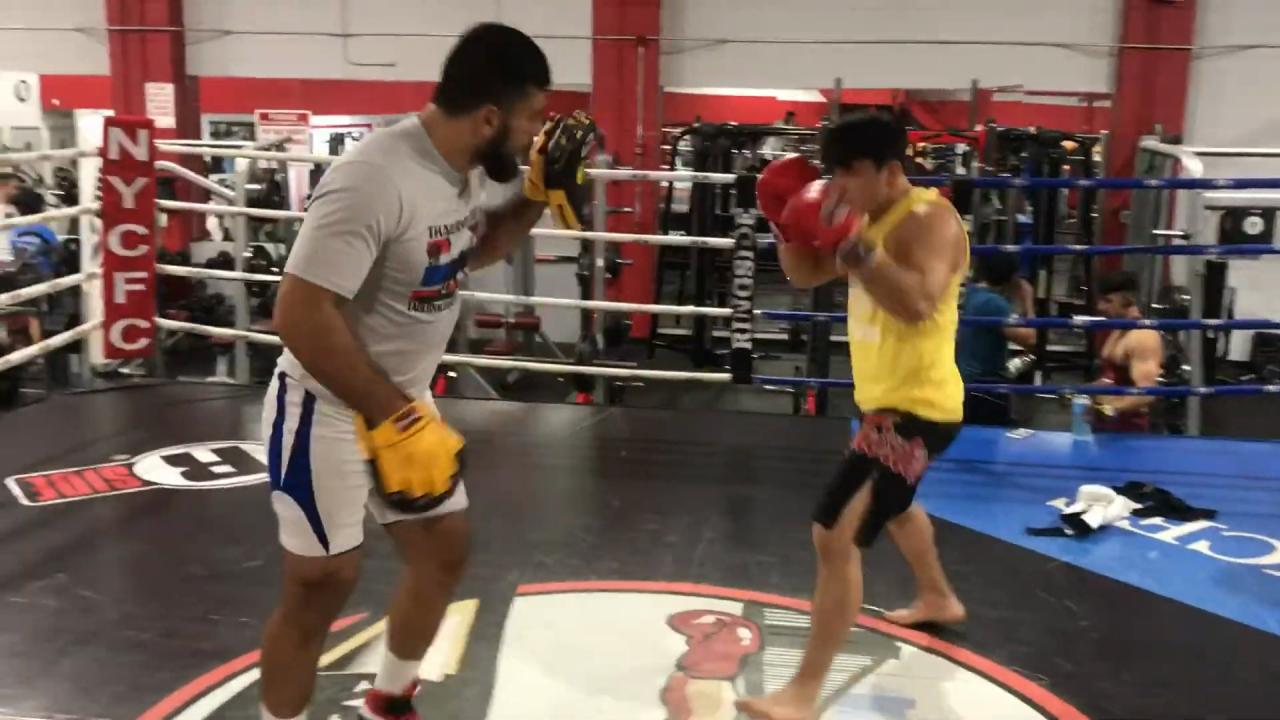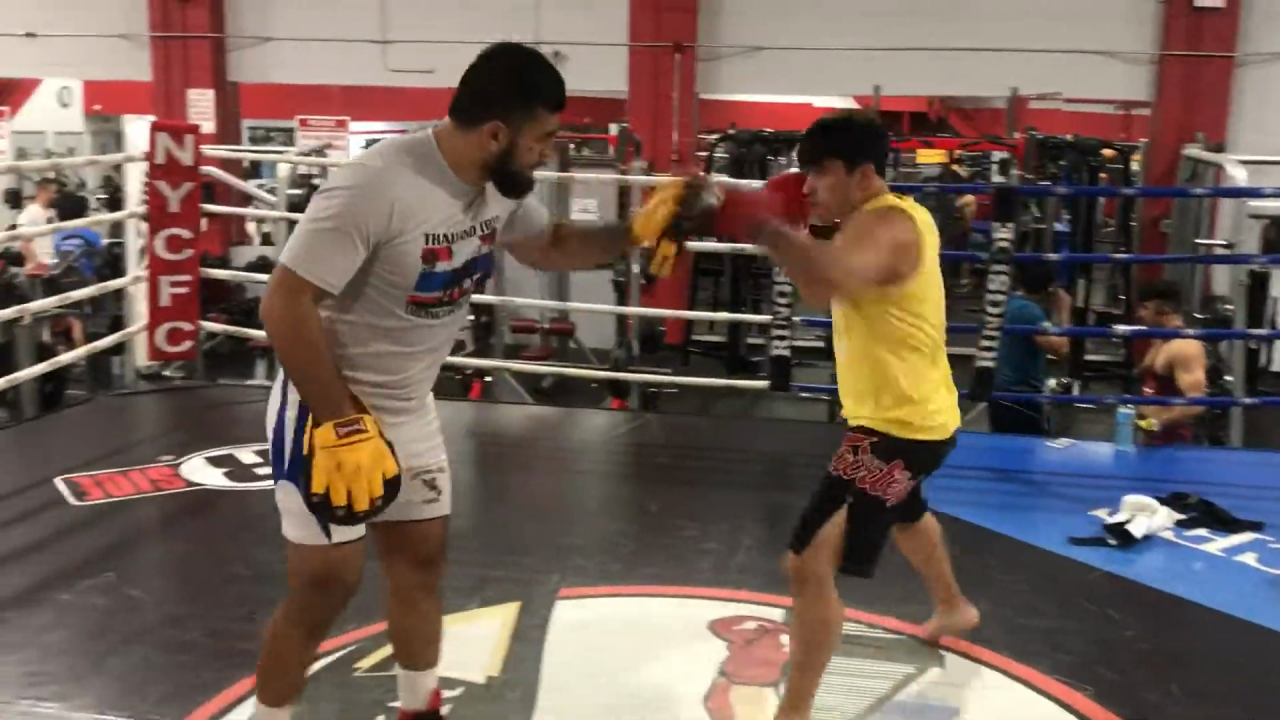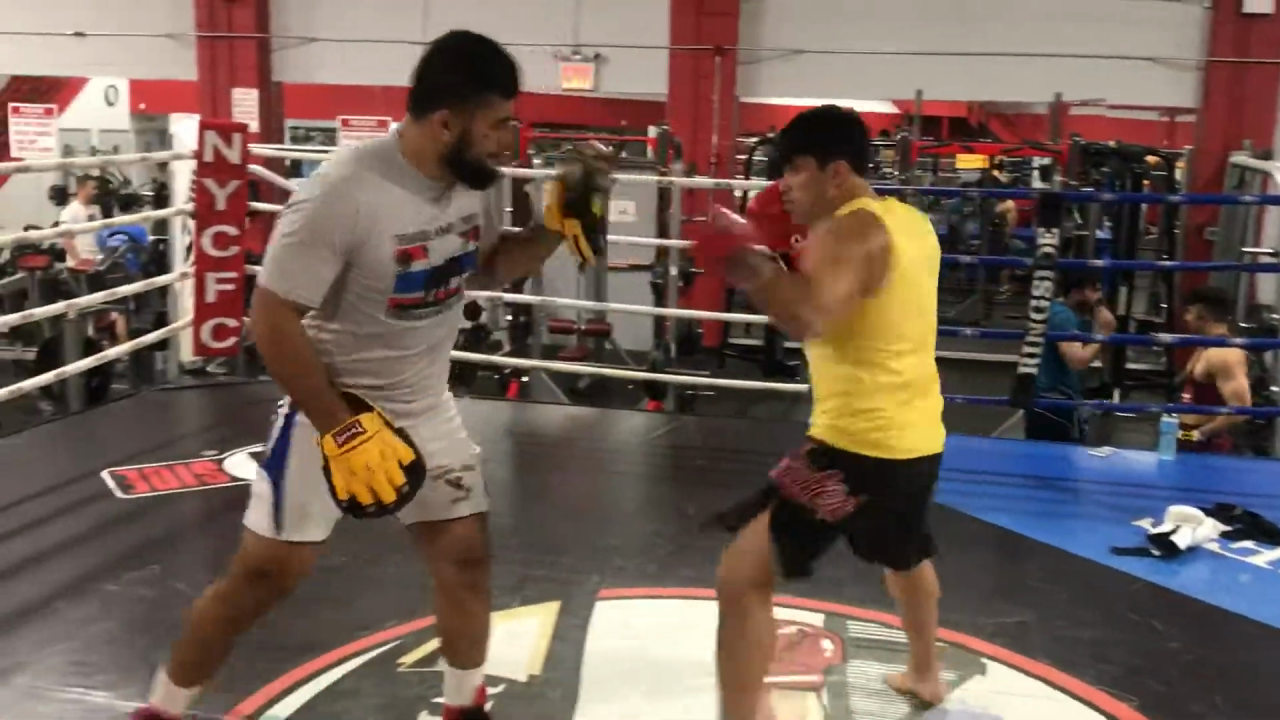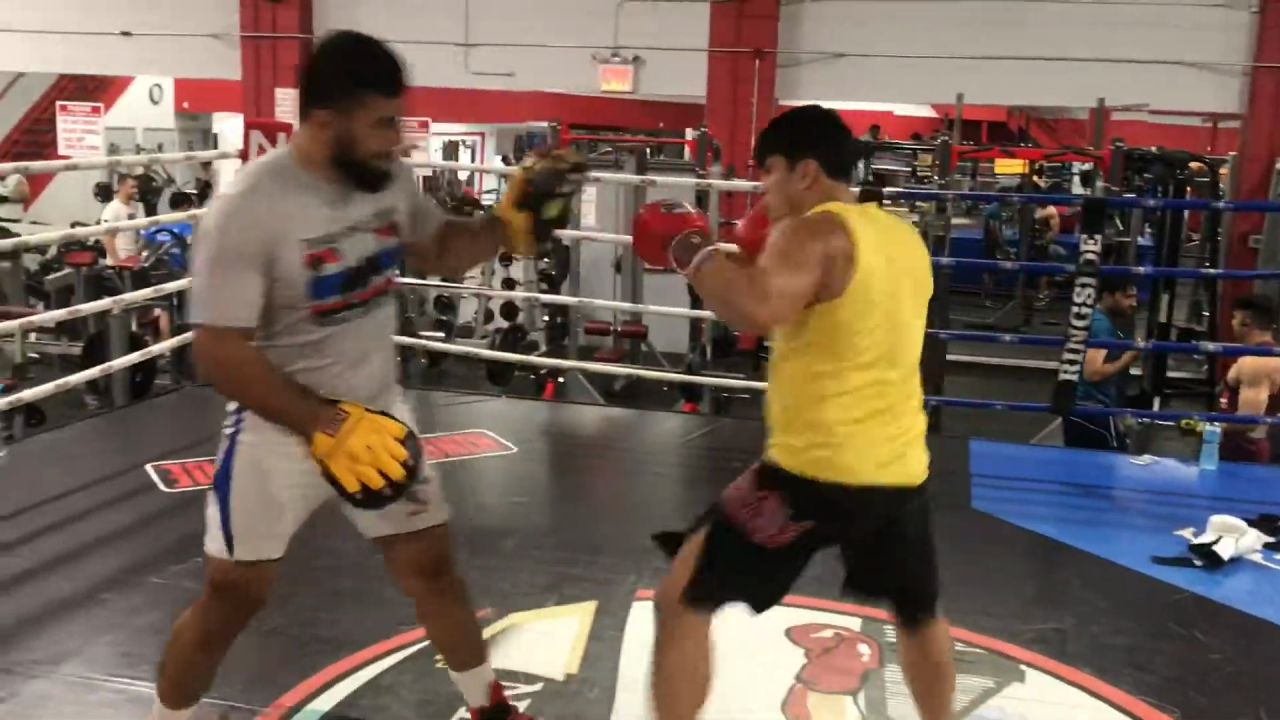
dt=0.2s
person 1, frame 1
left shoulder: (458, 170)
right shoulder: (373, 182)
left elbow: (481, 246)
right elbow: (301, 314)
left wrist: (541, 191)
right wrist: (394, 419)
left hip: (397, 405)
right hip: (324, 412)
left knee: (442, 553)
right knee: (318, 592)
person 1, frame 2
left shoulder: (490, 187)
right shoulder: (373, 187)
left elbow: (548, 248)
right elbow: (286, 307)
left wrist: (641, 234)
right wrist: (341, 424)
left hip: (407, 406)
right hip: (324, 407)
left knee: (420, 560)
right knee: (325, 585)
person 1, frame 3
left shoulder: (468, 183)
right shoulder: (340, 196)
left elbow: (490, 267)
right elbow: (272, 324)
left wrist: (554, 225)
right wrist: (343, 429)
left hip: (425, 408)
right hip: (327, 411)
left knee: (465, 558)
right knee: (262, 577)
person 1, frame 4
left shoulder: (386, 182)
right shoulder: (244, 213)
left elbow: (439, 252)
right elbow: (220, 355)
left wrist: (512, 215)
right wrist: (326, 429)
left hip: (377, 411)
right hip: (277, 431)
left knee: (430, 569)
right knee: (230, 596)
person 2, frame 1
left shoulder: (930, 219)
right shoulder: (869, 216)
left elbow: (917, 304)
right elbow: (805, 274)
left wrist: (851, 245)
right wrist: (788, 224)
left hip: (915, 408)
right hip: (892, 400)
left knee: (835, 534)
right knee: (893, 504)
right ankle: (939, 599)
person 2, frame 2
left shoulder: (889, 226)
right shoulder: (881, 219)
left elbow: (831, 278)
right elbow: (822, 272)
left wrist: (762, 223)
right wrist: (784, 227)
left hip: (899, 427)
right hip: (910, 417)
left knee: (810, 561)
right knee: (901, 511)
right ankle: (953, 606)
person 2, frame 3
left shoulder: (851, 234)
right shoulder: (907, 221)
left elbow: (810, 318)
left wrist: (743, 258)
left hip: (858, 448)
right hip: (916, 442)
left knee: (741, 578)
right knee: (903, 553)
right ankle: (924, 671)
person 2, frame 4
left shoulder: (812, 232)
right shoulder: (900, 238)
left elbow: (757, 312)
left wrist: (694, 253)
left hip: (811, 473)
right hip: (895, 472)
left knee: (678, 600)
right knee: (917, 613)
